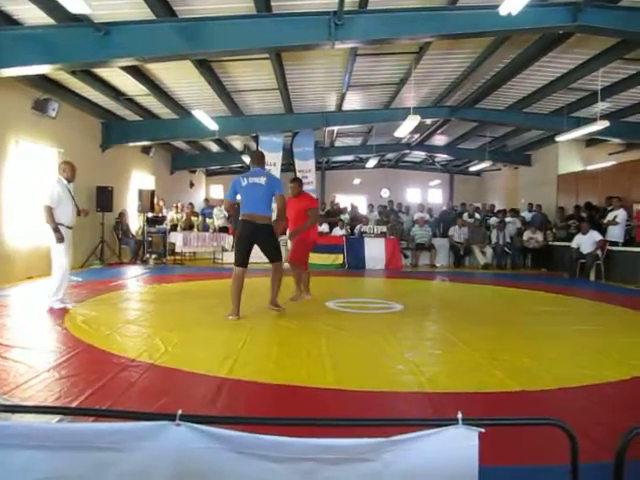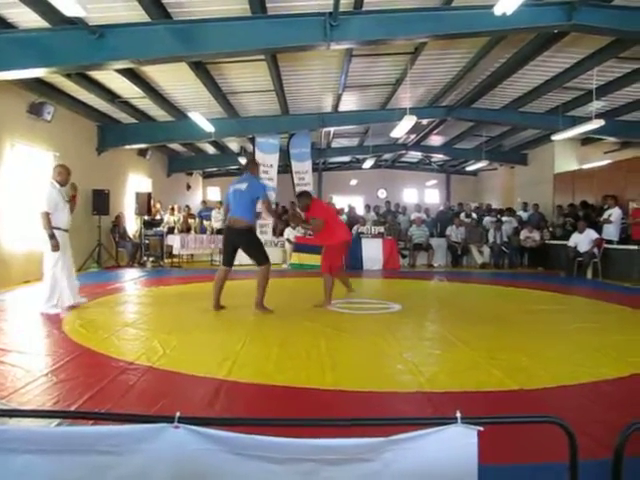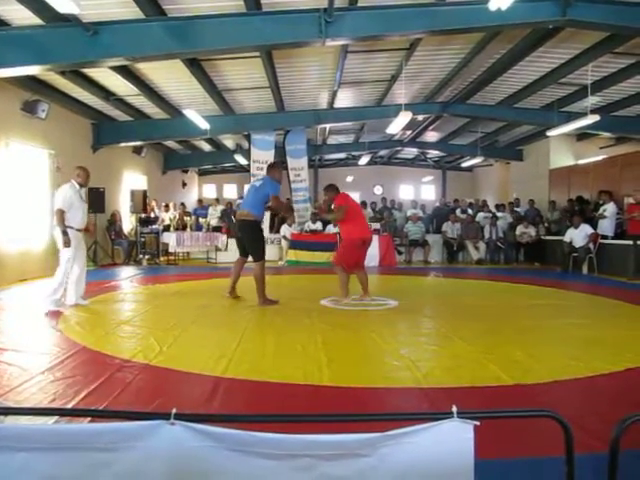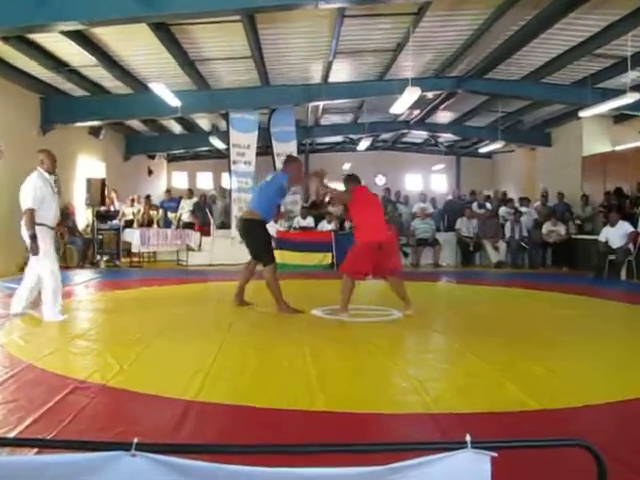
dt=0.7s
person 1, frame 1
left shoulder: (238, 180)
right shoulder: (273, 180)
left elbow: (227, 206)
right elbow: (281, 204)
right wrist: (279, 221)
left hip: (246, 225)
right hip: (265, 227)
left knee: (239, 269)
right knee: (277, 262)
left ankle: (235, 311)
right ankle: (273, 300)
person 1, frame 2
left shoulder: (233, 185)
right shoulder: (257, 184)
right elbow: (267, 207)
right wrist: (277, 218)
left hip: (229, 229)
right hip: (245, 231)
left knee: (225, 267)
right knee: (264, 265)
left ankle: (216, 303)
right ankle: (259, 303)
person 1, frame 3
left shoulder: (256, 182)
right shoulder: (273, 184)
right elbow: (275, 203)
left wrist: (270, 207)
right wrist: (283, 206)
left hip: (239, 222)
right hip: (251, 224)
left knee: (243, 256)
right knee: (259, 261)
left ankle: (232, 289)
right ankle: (262, 298)
person 1, frame 4
left shoulder: (274, 180)
right shoulder: (283, 176)
right elbow: (294, 180)
left hip: (246, 222)
right hip: (254, 224)
left knee: (256, 259)
right knee: (269, 264)
left ankle: (239, 296)
right ankle: (282, 305)
person 2, frame 1
left shoulder: (69, 187)
right shoulder: (56, 186)
right elbow: (47, 209)
left wrist: (80, 212)
right wrist: (56, 231)
left hip: (67, 230)
right hip: (58, 230)
left knee: (63, 265)
right knee: (62, 265)
left ankle: (58, 298)
right ankle: (54, 300)
person 2, frame 2
left shoulder: (61, 191)
right shoulder: (50, 190)
left elbow: (69, 211)
right elbow: (44, 215)
left wrist: (73, 196)
right wrist: (52, 237)
left hip: (63, 234)
right hip: (54, 234)
left knee: (67, 268)
right knee: (53, 270)
left ankle: (70, 298)
right ankle: (48, 305)
person 2, frame 3
left shoulder: (81, 192)
right shoulder: (66, 190)
right elbow: (59, 212)
left wrist: (87, 226)
right wrist: (64, 234)
left hip: (77, 233)
right hip: (67, 232)
left knee: (79, 265)
right knee: (66, 266)
left ankle: (74, 297)
right ankle: (52, 300)
person 2, frame 4
left shoulder: (48, 180)
right shoulder: (35, 182)
right elbow: (28, 212)
right wrist: (33, 239)
left hip: (46, 231)
right hip: (37, 231)
left knee: (35, 271)
right knee: (50, 270)
left ankle: (18, 305)
right ankle: (51, 312)
person 3, frame 1
left shoulder: (309, 200)
right shoulder: (289, 200)
left elbow: (314, 219)
right elbow: (288, 218)
left wrist: (298, 231)
left hip: (305, 237)
right hip: (295, 237)
left knee: (294, 262)
right knee: (302, 265)
left ankle: (299, 291)
right ankle: (306, 292)
person 3, frame 2
left shoulder: (315, 207)
right shoulder: (316, 205)
left elbow: (317, 227)
left hip: (335, 241)
right hip: (341, 237)
left knee: (327, 270)
right knee: (336, 268)
left ankle: (327, 301)
right ankle: (349, 289)
person 3, frame 3
left shoulder: (340, 199)
right shoulder: (345, 199)
left elbow: (339, 216)
right elbow: (339, 219)
left wrist: (326, 216)
right wrist: (326, 212)
left hip: (353, 237)
right hip: (364, 236)
left knee: (340, 264)
right knee: (358, 266)
left ankle: (345, 295)
right ankle: (366, 293)
person 3, frame 4
left shoulder: (357, 193)
right shoulder: (371, 196)
left elbow: (339, 196)
left hip: (367, 242)
right hip: (385, 239)
left knee: (349, 273)
right knee: (391, 274)
left ankle: (343, 309)
right ankle: (408, 307)
